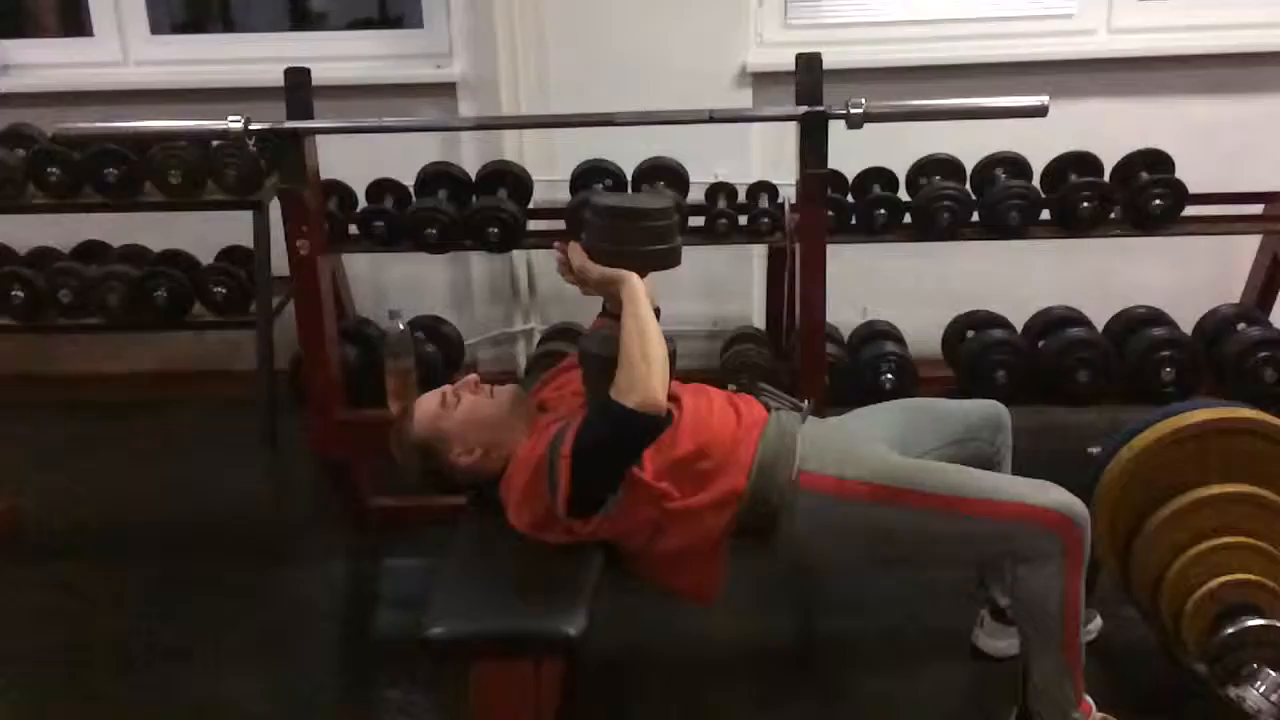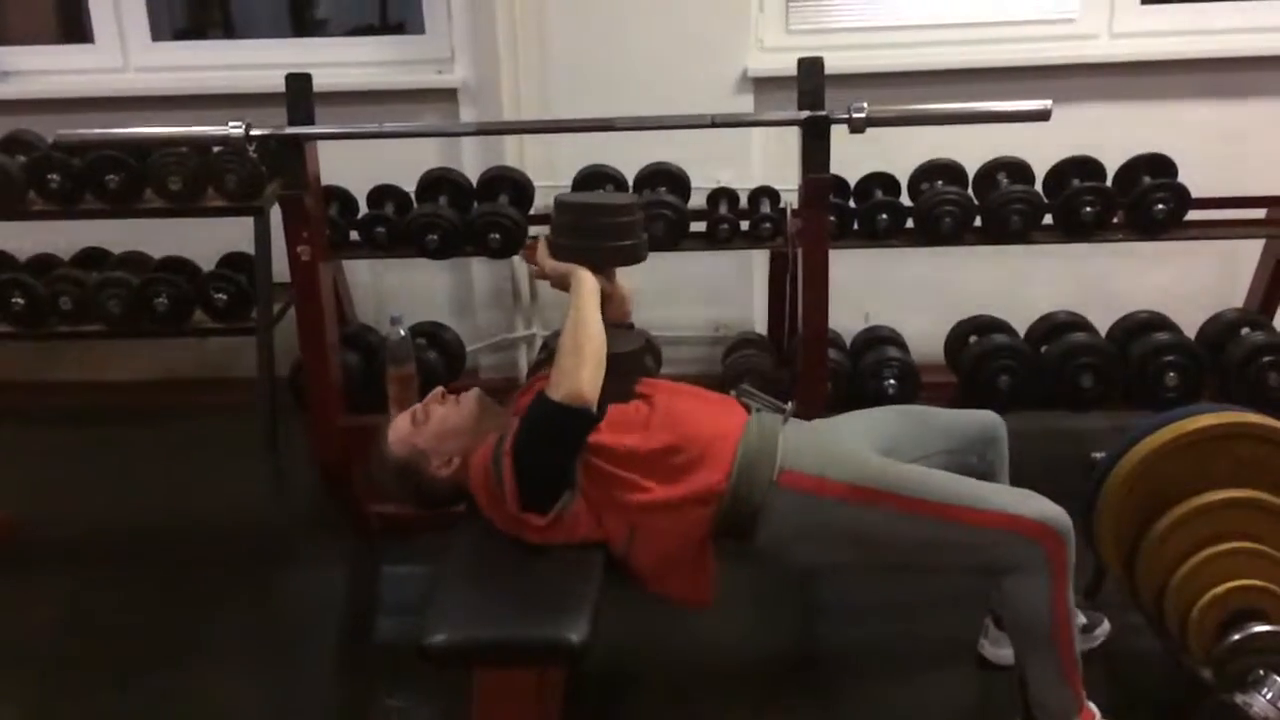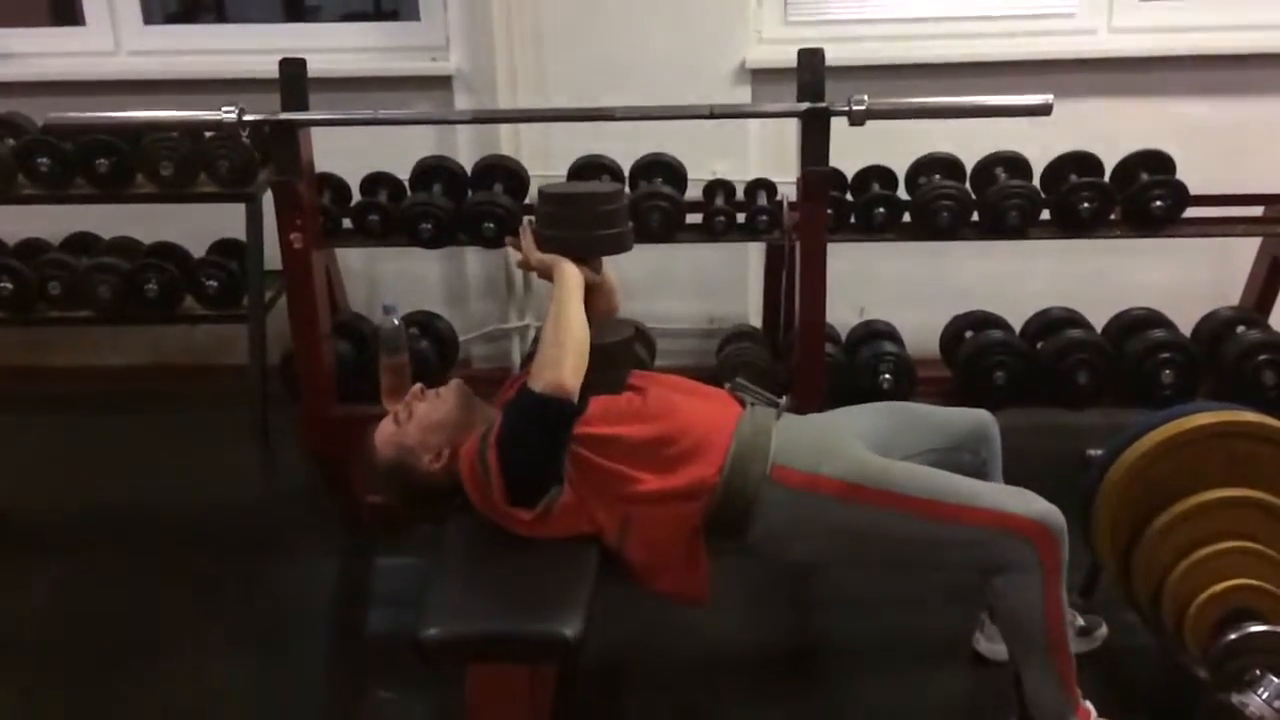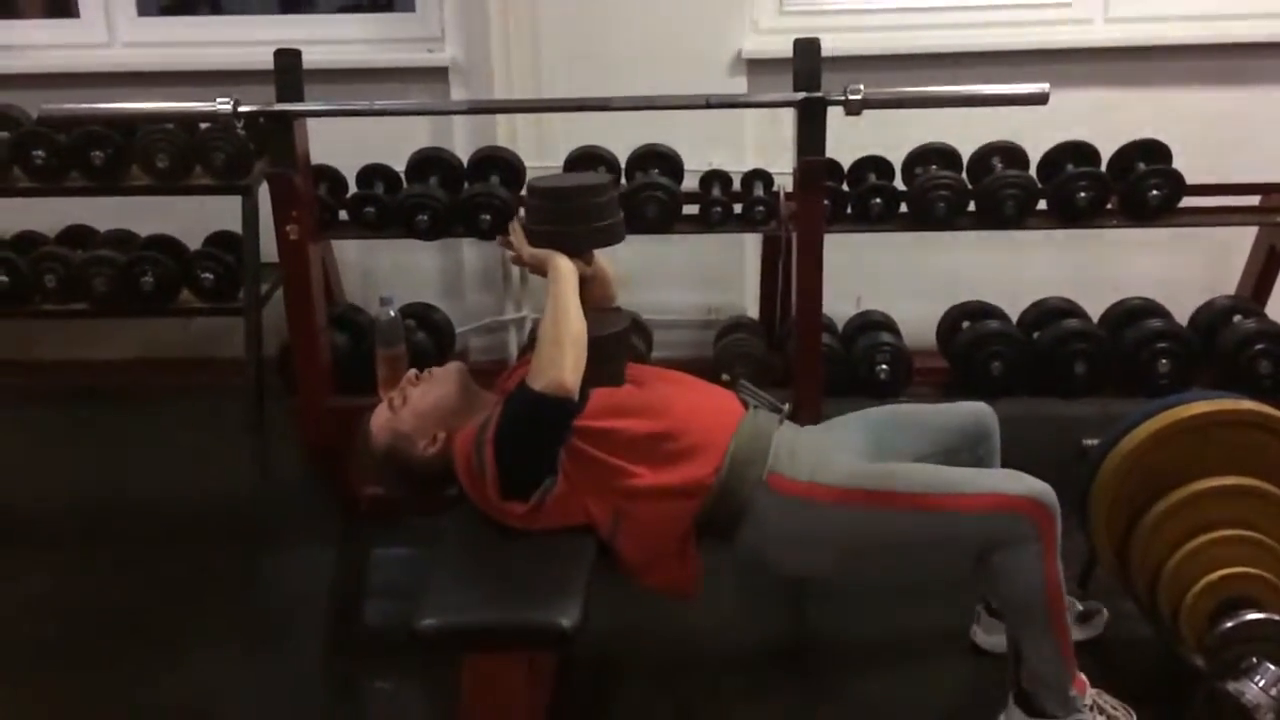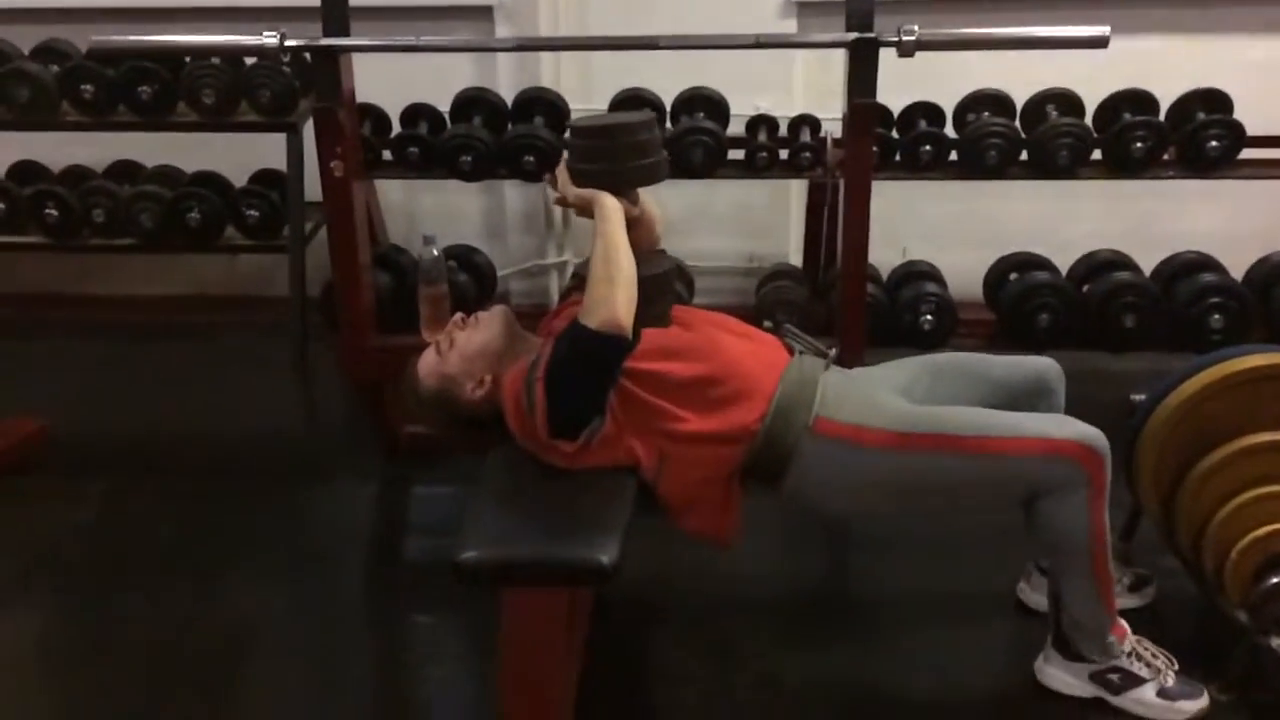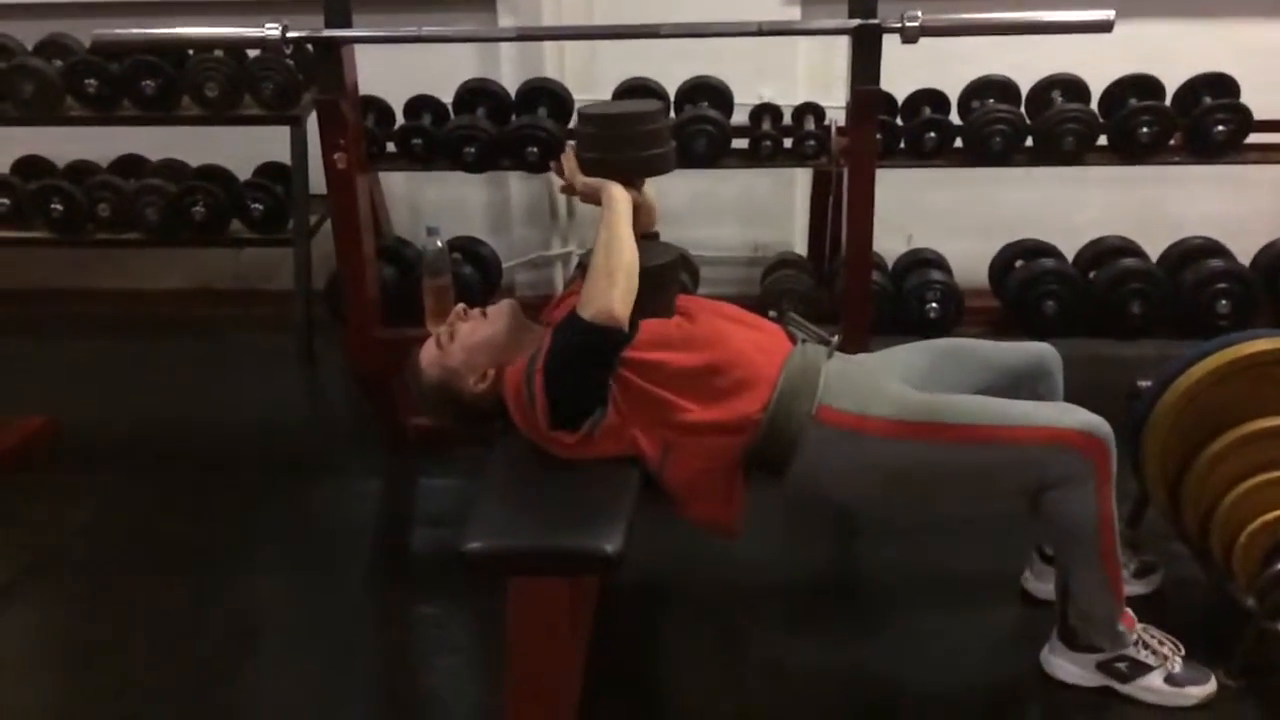
dt=0.7s
person 1, frame 1
left shoulder: (543, 406)
right shoulder: (544, 477)
left elbow: (622, 358)
right elbow: (641, 408)
left wrist: (609, 283)
right wrist: (628, 287)
left hip: (788, 435)
right hip: (796, 486)
left knee: (988, 423)
right knee: (1059, 520)
left ankle: (1010, 602)
person 1, frame 2
left shoulder: (520, 417)
right shoulder: (507, 472)
left elbow: (612, 348)
right elbow: (578, 402)
left wrist: (597, 278)
right wrist: (580, 283)
left hip: (771, 438)
right hip: (776, 489)
left knee: (983, 435)
right knee: (1042, 531)
left ankle: (1019, 616)
person 1, frame 3
left shoulder: (508, 412)
right shoulder: (499, 465)
left elbow: (601, 335)
right elbow: (558, 388)
left wrist: (586, 271)
right wrist: (563, 274)
left hip: (769, 434)
right hip: (771, 485)
left knee: (974, 432)
right knee: (1036, 528)
left ankle: (1020, 616)
person 1, frame 4
left shoulder: (505, 398)
right shoulder: (494, 455)
left elbow: (599, 326)
right elbow: (558, 387)
left wrist: (578, 262)
right wrist: (557, 266)
left hip: (772, 441)
right hip: (770, 496)
left knee: (972, 425)
right knee: (1027, 506)
left ankle: (1011, 607)
person 1, frame 5
left shoulder: (549, 339)
right shoulder: (541, 396)
left elbow: (646, 260)
right elbow: (610, 327)
left wrist: (623, 201)
right wrist: (603, 208)
left hip: (817, 385)
right hip: (812, 438)
left knee: (1038, 380)
right knee: (1078, 452)
left ankle: (1064, 571)
right ankle: (1088, 649)
person 1, frame 6
left shoulder: (552, 324)
right shoulder: (543, 388)
left elbow: (642, 249)
right elbow: (609, 321)
left wrist: (620, 187)
right wrist: (612, 197)
left hip: (817, 370)
right hip: (816, 426)
left knee: (1035, 365)
right knee: (1081, 440)
left ankle: (1070, 555)
right ankle: (1095, 639)
